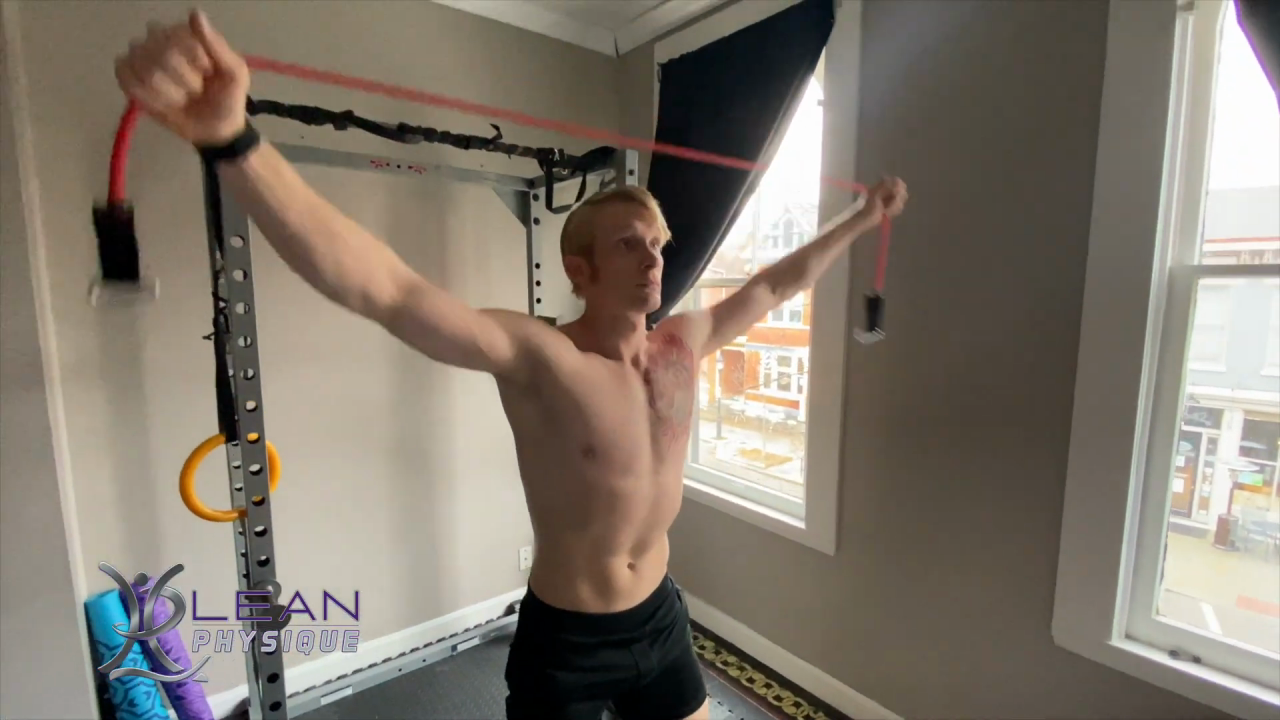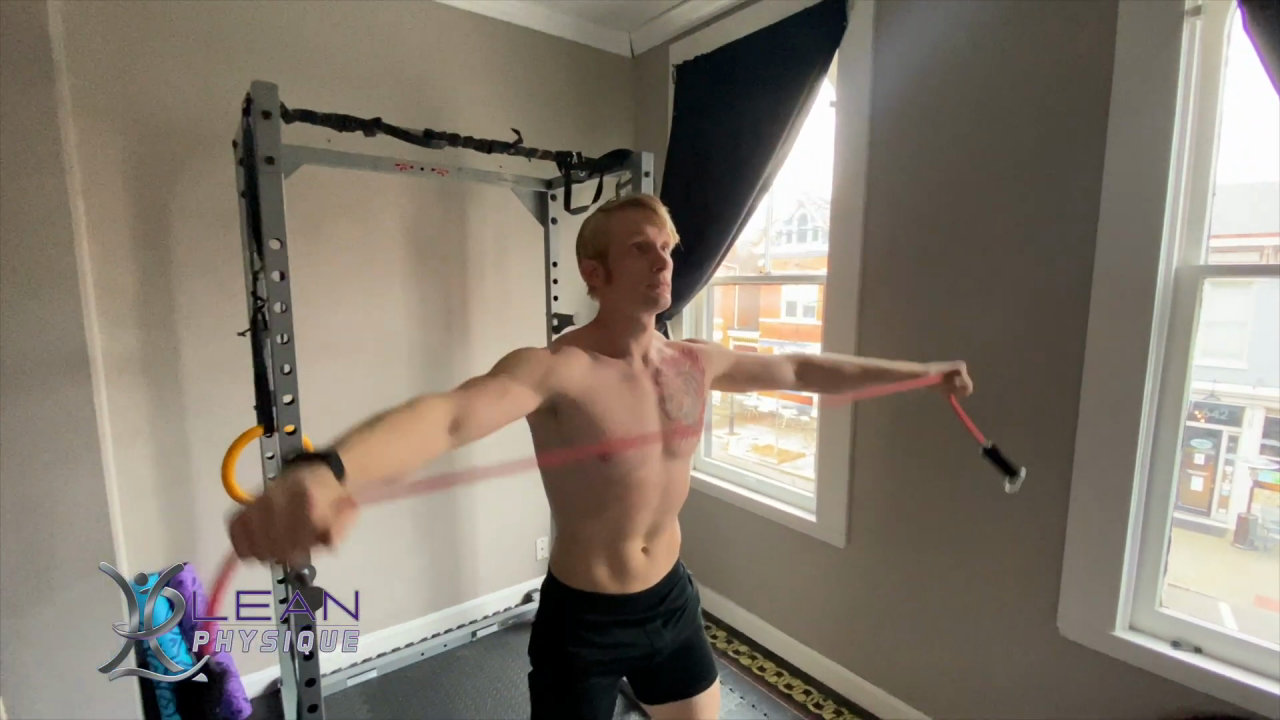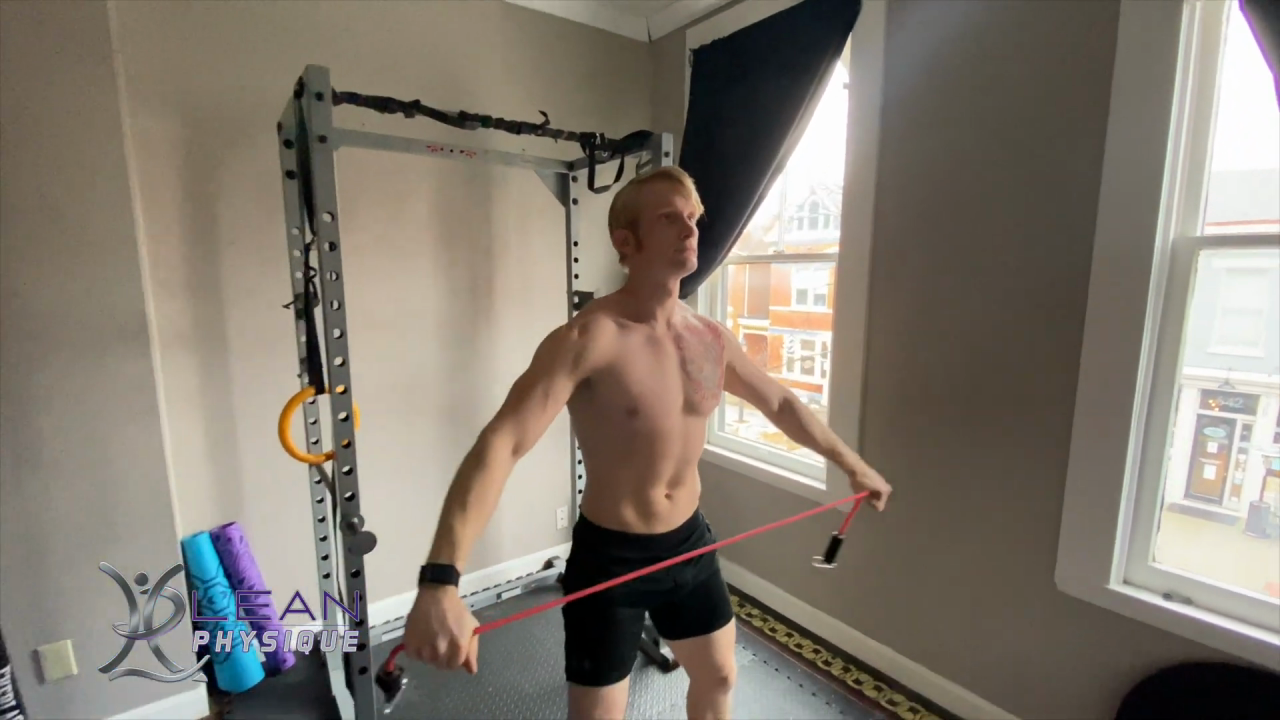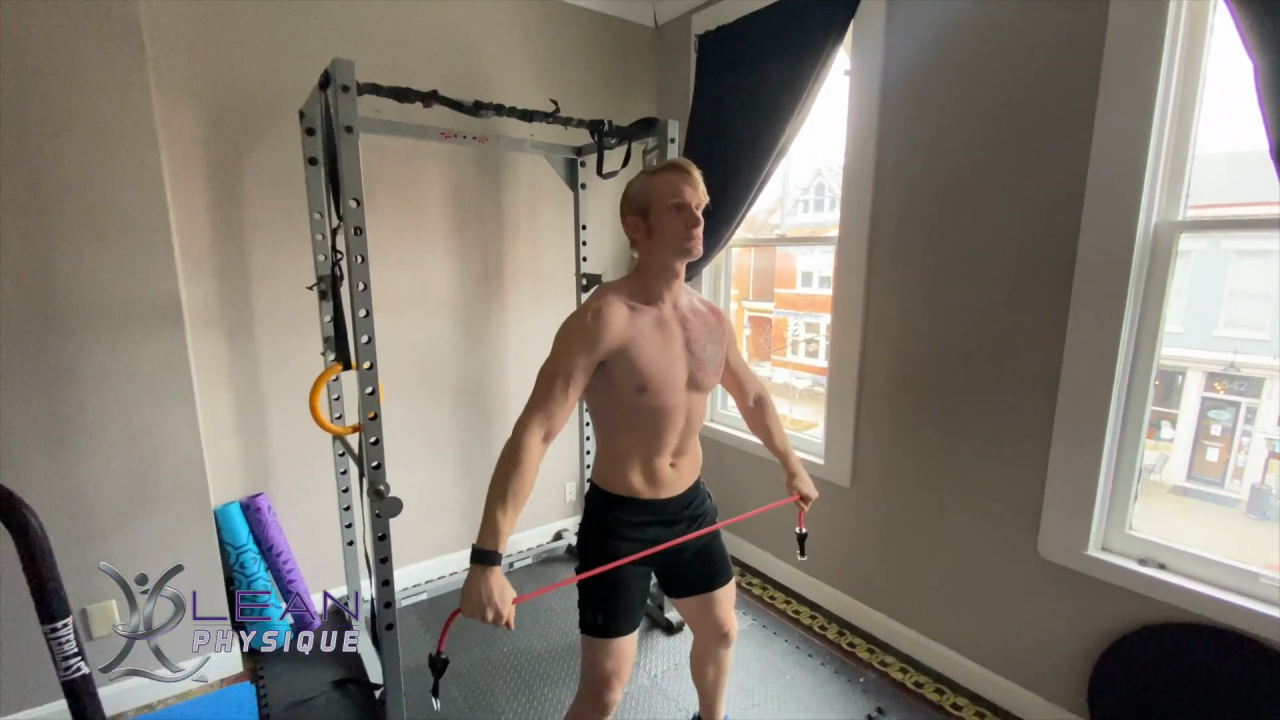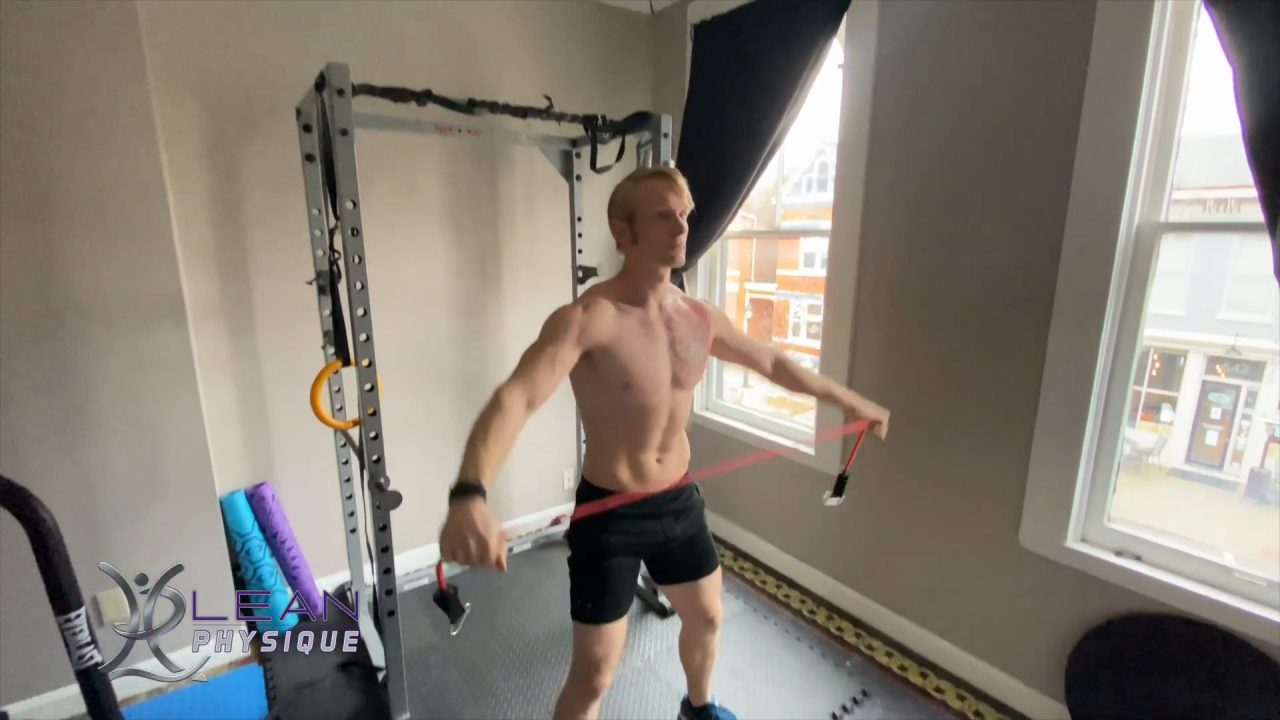
dt=0.4s
person 1, frame 1
left shoulder: (681, 344)
right shoulder: (535, 357)
left elbow: (773, 284)
left wrist: (859, 220)
left hip: (657, 618)
right hip: (564, 644)
person 1, frame 2
left shoulder: (696, 362)
right shoulder: (557, 369)
left elbow: (802, 369)
right elbow: (444, 417)
left wrist: (920, 371)
right wrist: (326, 472)
left hip: (668, 600)
right hip: (581, 620)
person 1, frame 3
left shoulder: (711, 339)
right shoulder: (587, 339)
left elbow: (782, 403)
right elbow: (500, 445)
left wrist: (853, 465)
right wrist: (439, 583)
left hip: (688, 544)
right hip: (609, 557)
person 1, frame 4
left shoulder: (712, 320)
right shoulder: (601, 320)
left elbow: (754, 399)
right elbow: (532, 435)
left wrist: (793, 467)
right wrist: (486, 561)
left hip: (691, 508)
right hip: (619, 521)
left knee: (720, 632)
person 1, frame 5
left shoulder: (699, 316)
right shoulder: (588, 318)
left elbow: (773, 362)
right elbow: (514, 398)
left wrist: (850, 401)
right wrist: (469, 494)
left hip: (678, 502)
right hip: (608, 515)
left knee: (706, 618)
right knee: (594, 672)
